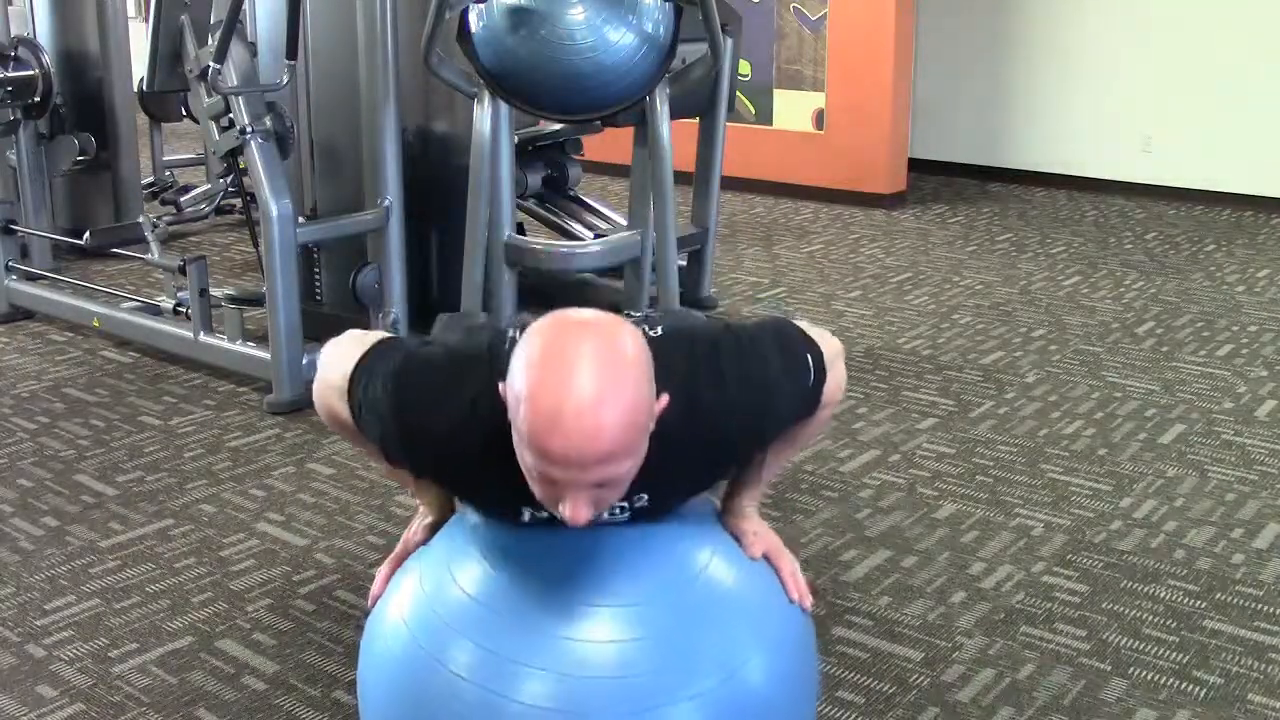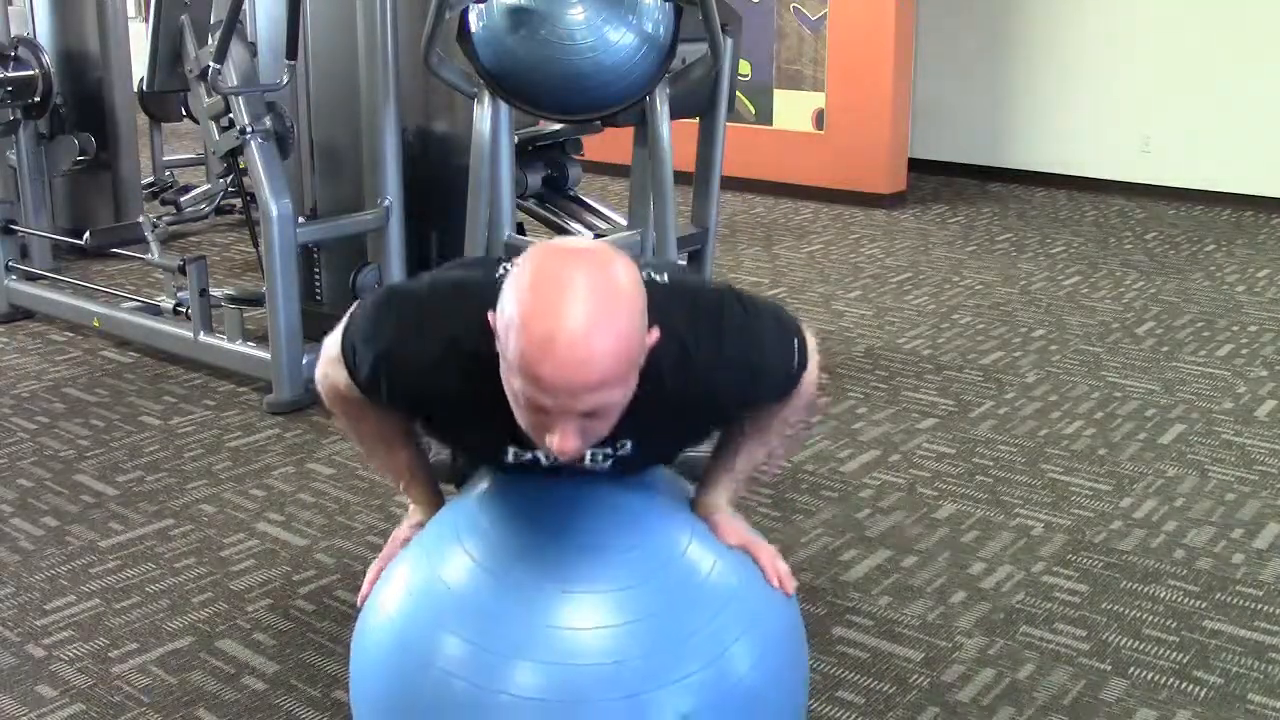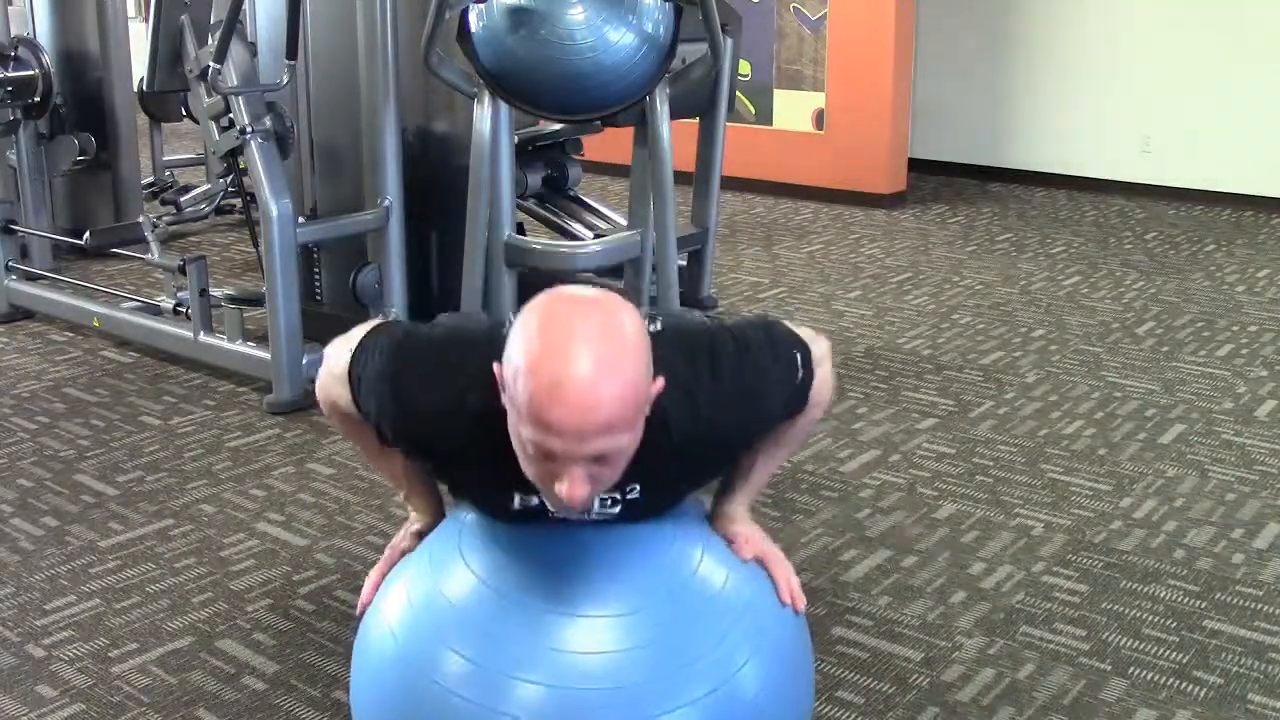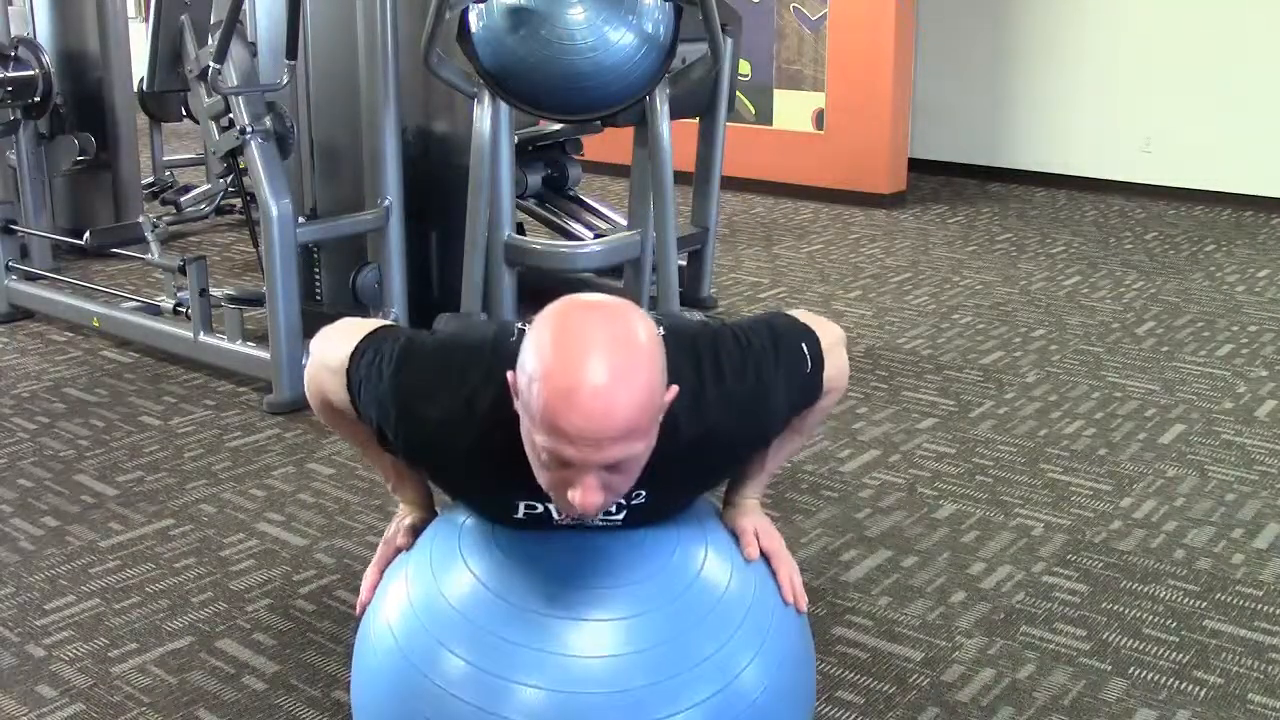
dt=0.3s
person 1, frame 1
left shoulder: (725, 390)
right shoulder: (439, 400)
left elbow: (826, 364)
right elbow: (334, 370)
left wrist: (742, 506)
right wrist: (434, 501)
person 1, frame 2
left shoulder: (716, 340)
right shoulder: (420, 334)
left elbow: (797, 376)
right elbow: (338, 375)
left wrist: (715, 500)
right wrist: (424, 506)
person 1, frame 3
left shoulder: (714, 387)
right shoulder: (432, 389)
left elbow: (814, 371)
right elbow: (336, 379)
left wrist: (734, 510)
right wrist: (424, 509)
person 1, frame 4
left shoulder: (728, 393)
right shoulder: (436, 396)
left elbow: (828, 349)
right elbow: (328, 355)
left wrist: (744, 498)
right wrist: (413, 500)
